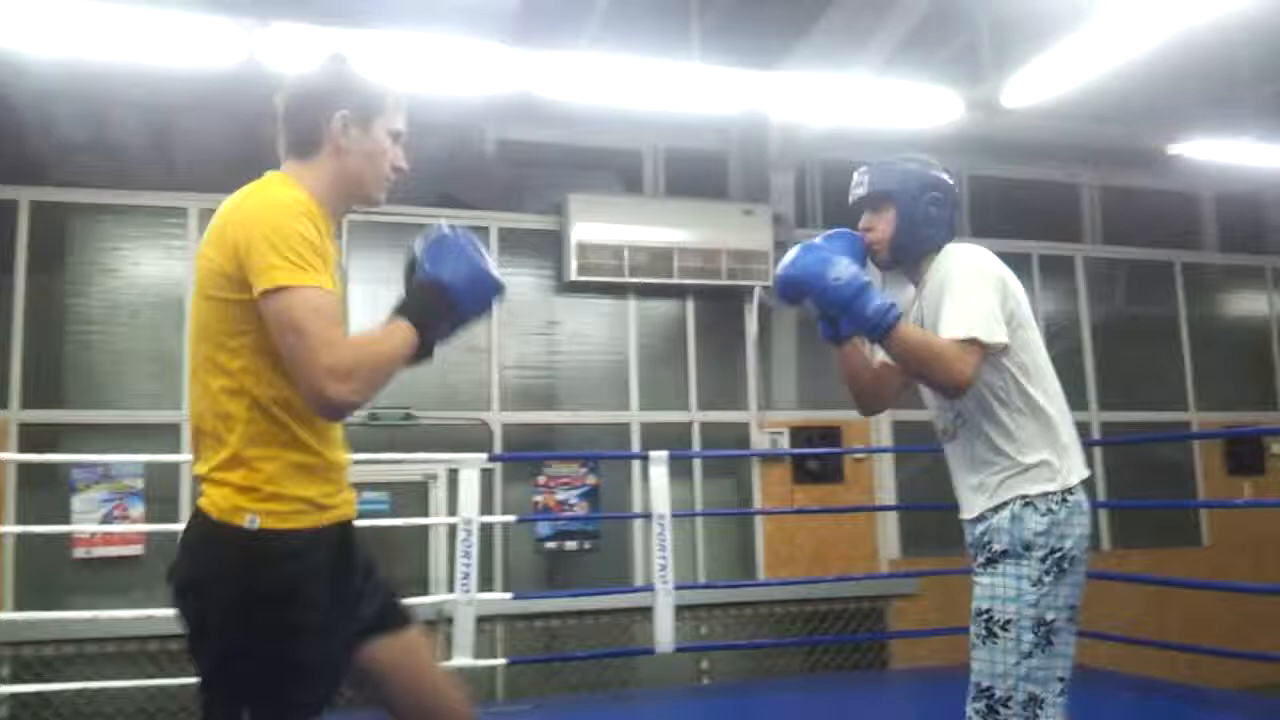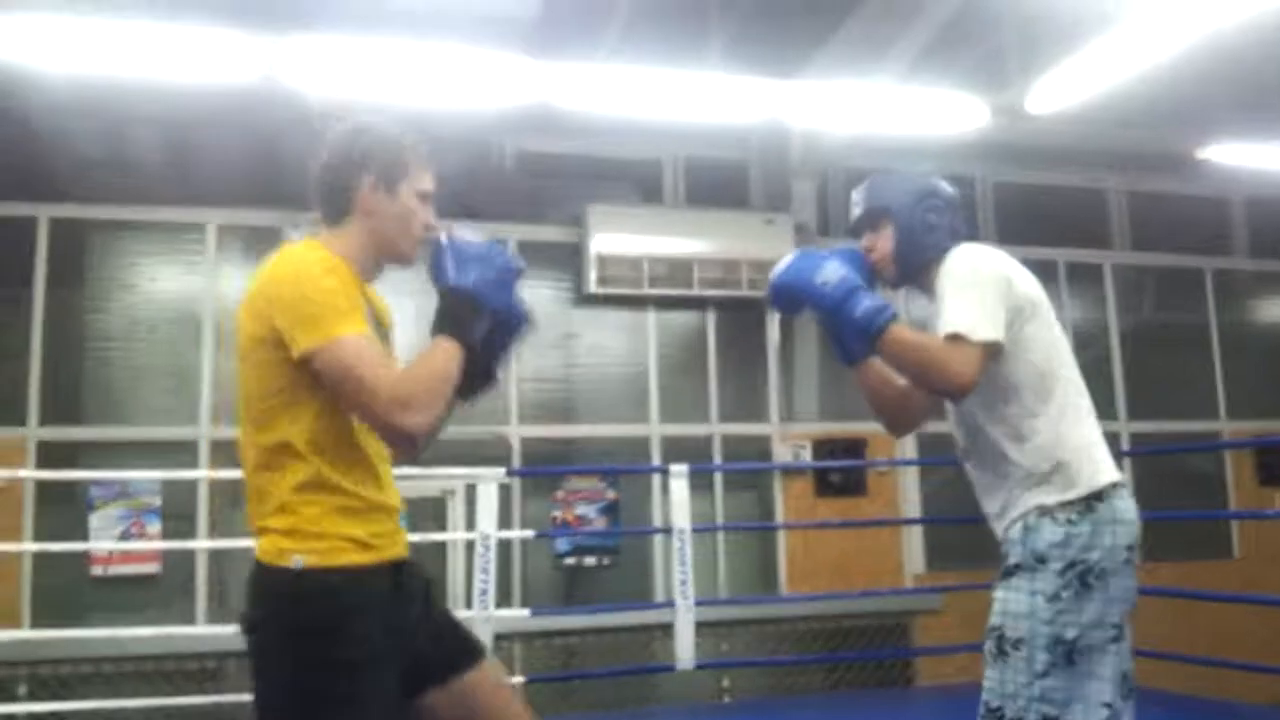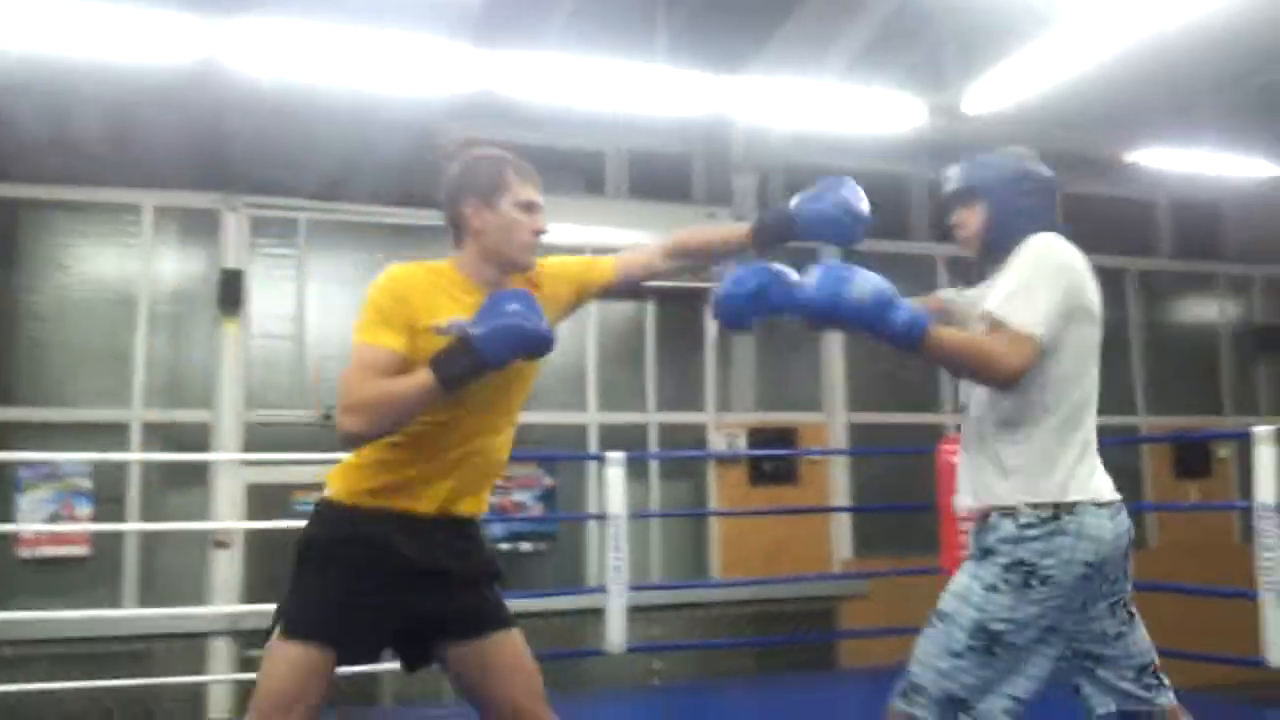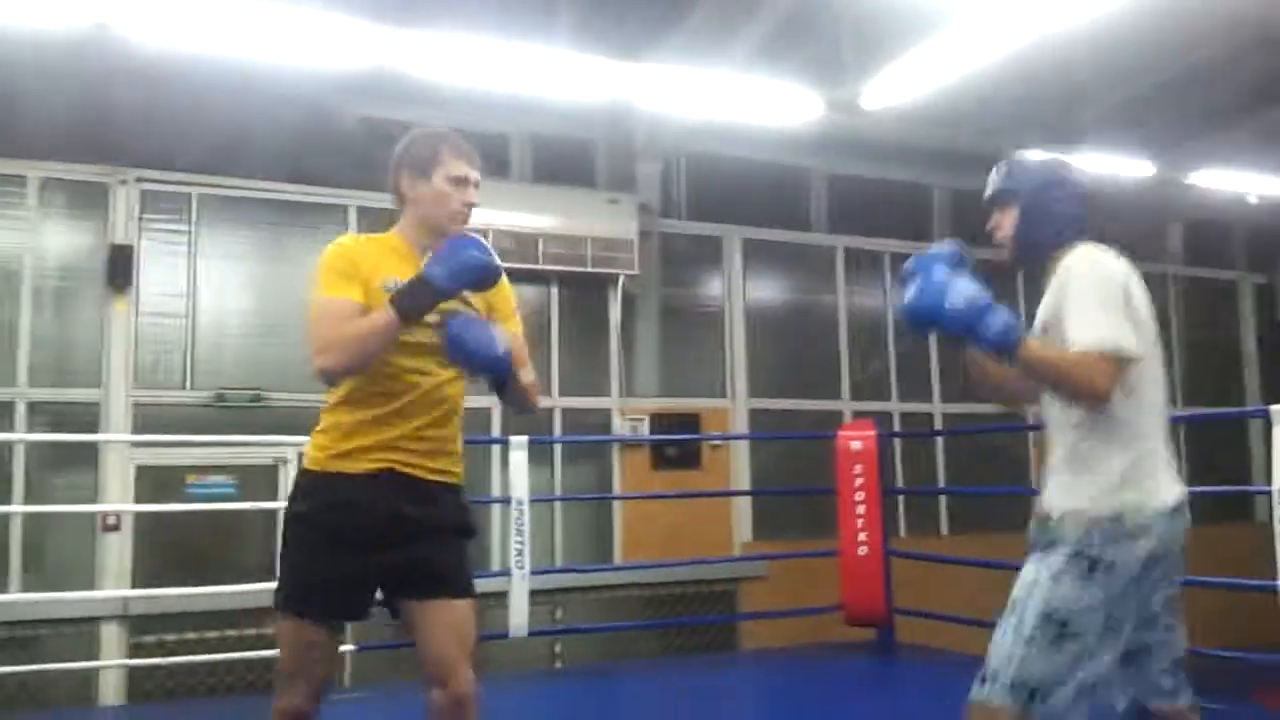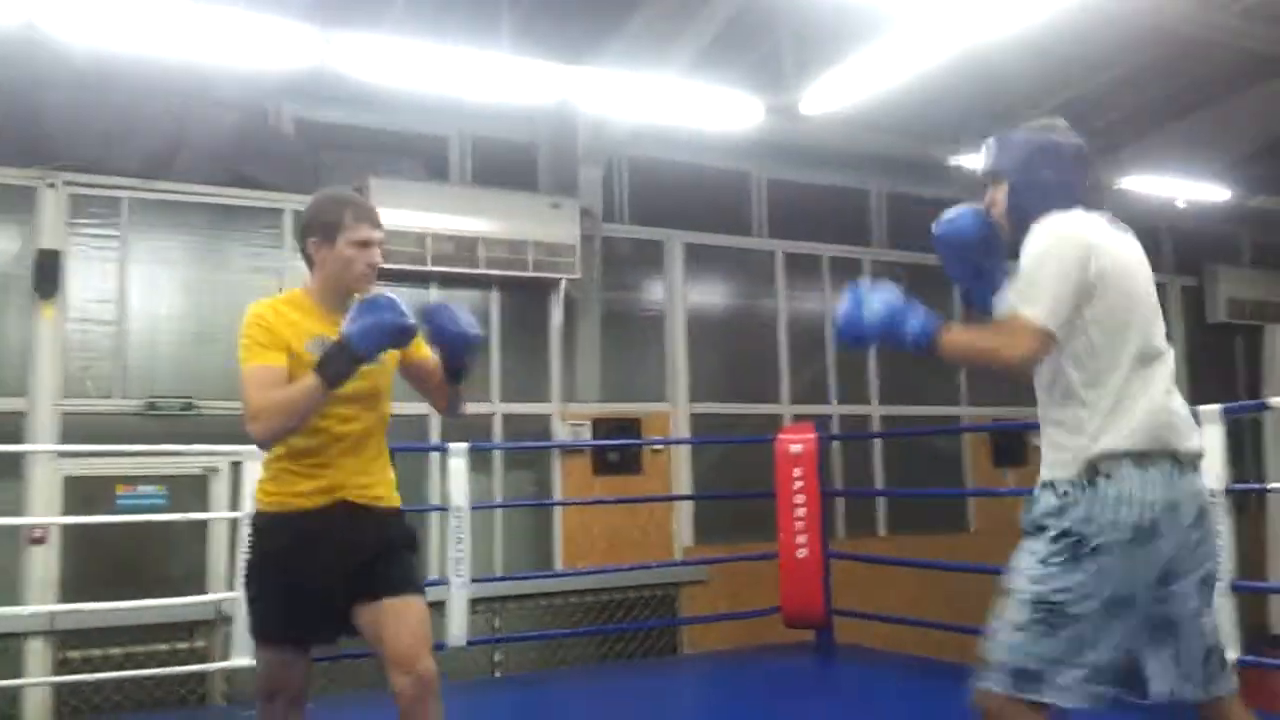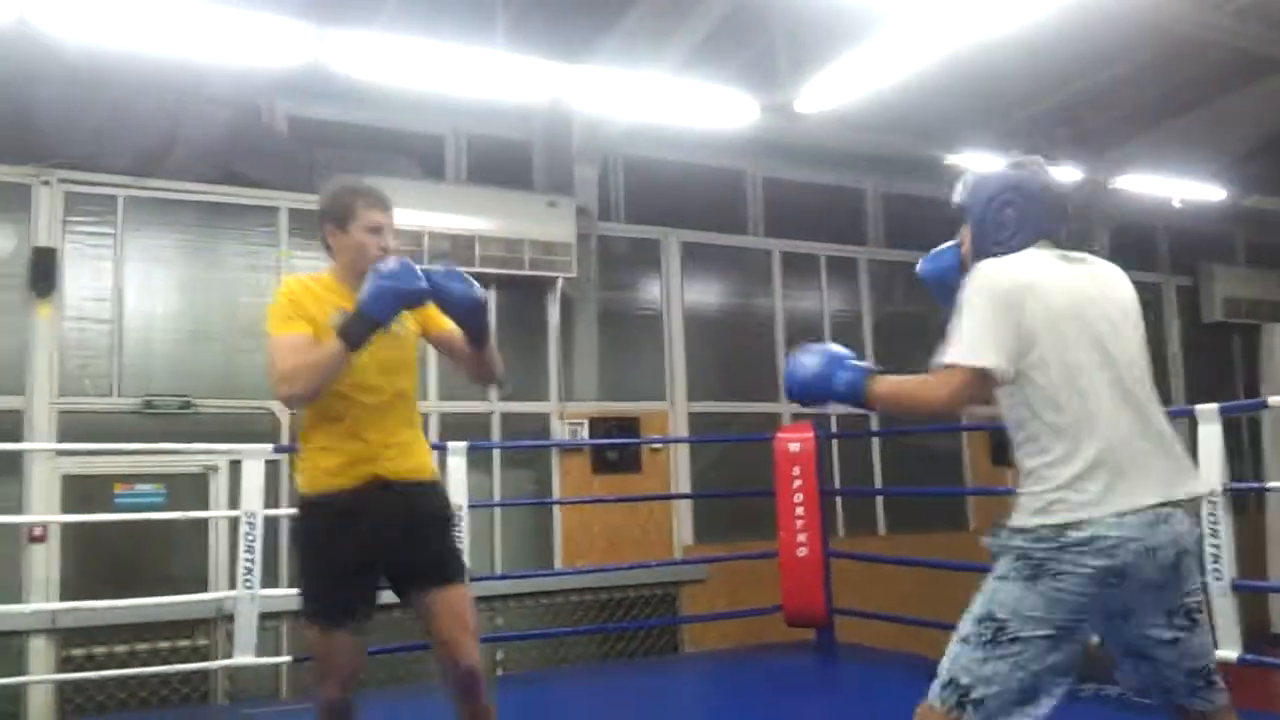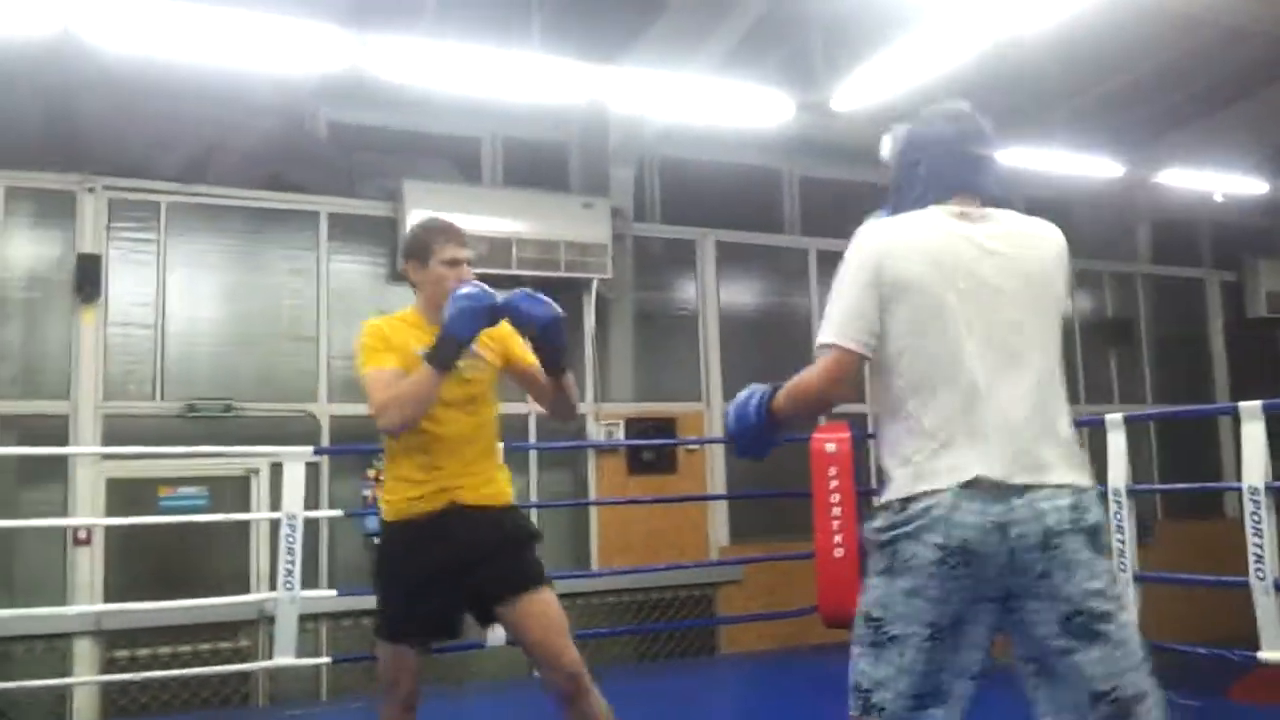
dt=0.3s
person 1, frame 1
left shoulder: (301, 224)
right shoulder: (274, 214)
right elbow: (335, 385)
left wrist: (419, 322)
right wrist: (425, 312)
left hip: (316, 535)
right hip: (266, 545)
person 1, frame 2
left shoulder: (356, 294)
right shoulder: (301, 277)
right elbow: (405, 417)
left wrist: (471, 362)
right wrist: (461, 317)
left hip: (383, 575)
right hip: (320, 586)
person 1, frame 3
left shoulder: (548, 283)
right shoulder: (402, 289)
left elbow: (668, 254)
right elbow: (355, 419)
left wrist: (771, 227)
right wrist: (459, 360)
left hip: (448, 536)
right hip: (359, 526)
person 1, frame 4
left shoulder: (485, 277)
right shoulder: (352, 256)
left elbow: (528, 396)
right elbow: (330, 361)
left wrist: (503, 370)
right wrist: (420, 292)
left hip: (430, 493)
right hip: (340, 483)
person 1, frame 5
left shoulder: (386, 313)
right shoulder: (269, 320)
left elbow: (448, 404)
right elbow: (264, 425)
left wrist: (457, 363)
right wrist: (341, 358)
left hip: (373, 516)
right hip: (291, 523)
person 1, frame 6
left shoulder: (411, 294)
right shoulder: (298, 296)
left elbow: (488, 374)
right elbow: (291, 388)
left wrist: (477, 324)
right wrist: (361, 323)
left hip: (411, 491)
right hip: (335, 500)
left knee: (465, 664)
person 1, frame 7
left shoulder: (496, 330)
right shoulder: (381, 333)
left elbow: (563, 407)
right elbow: (392, 418)
left wrist: (552, 345)
right wrist: (447, 347)
left hip: (491, 517)
right hip: (415, 526)
left knee: (567, 669)
person 2, frame 1
left shoulder: (965, 265)
right shoulder: (930, 295)
left elbow: (956, 373)
right elbow: (873, 396)
left wrist: (860, 301)
right wrist: (838, 320)
left hip: (1033, 509)
right hip: (1009, 513)
person 2, frame 2
left shoulder: (972, 265)
right shoulder: (953, 293)
left elbow: (956, 376)
right elbow: (902, 417)
left wrist: (854, 306)
right wrist: (851, 339)
left hip: (1065, 517)
right hip: (1079, 516)
person 2, frame 3
left shoulder: (1048, 256)
right shoulder: (1009, 282)
left elbow: (1004, 363)
right elbow: (926, 317)
left wrist: (890, 313)
right wrist: (800, 292)
left hip: (1039, 527)
right hip: (1083, 522)
person 2, frame 4
left shoulder: (1088, 270)
right shoulder: (1075, 282)
left elbow: (1093, 382)
right elbow: (1018, 389)
left wrist: (988, 323)
right wrist: (965, 322)
left hip: (1103, 528)
right hip: (1143, 524)
person 2, frame 5
left shoulder: (1055, 234)
right shoulder: (1116, 239)
left elbow: (1016, 353)
left wrist: (914, 326)
right wrist: (982, 279)
left hip: (1105, 488)
right hip: (1175, 486)
person 2, frame 6
left shoulder: (997, 278)
right shoulder: (1111, 278)
left elbow: (947, 394)
left wrist: (849, 379)
left hip: (1066, 536)
right hip: (1165, 523)
person 2, frame 7
left shoulder: (882, 240)
right shoulder: (1048, 241)
left elbow: (829, 382)
left wrist: (767, 409)
left hip: (933, 516)
right hip: (1055, 506)
